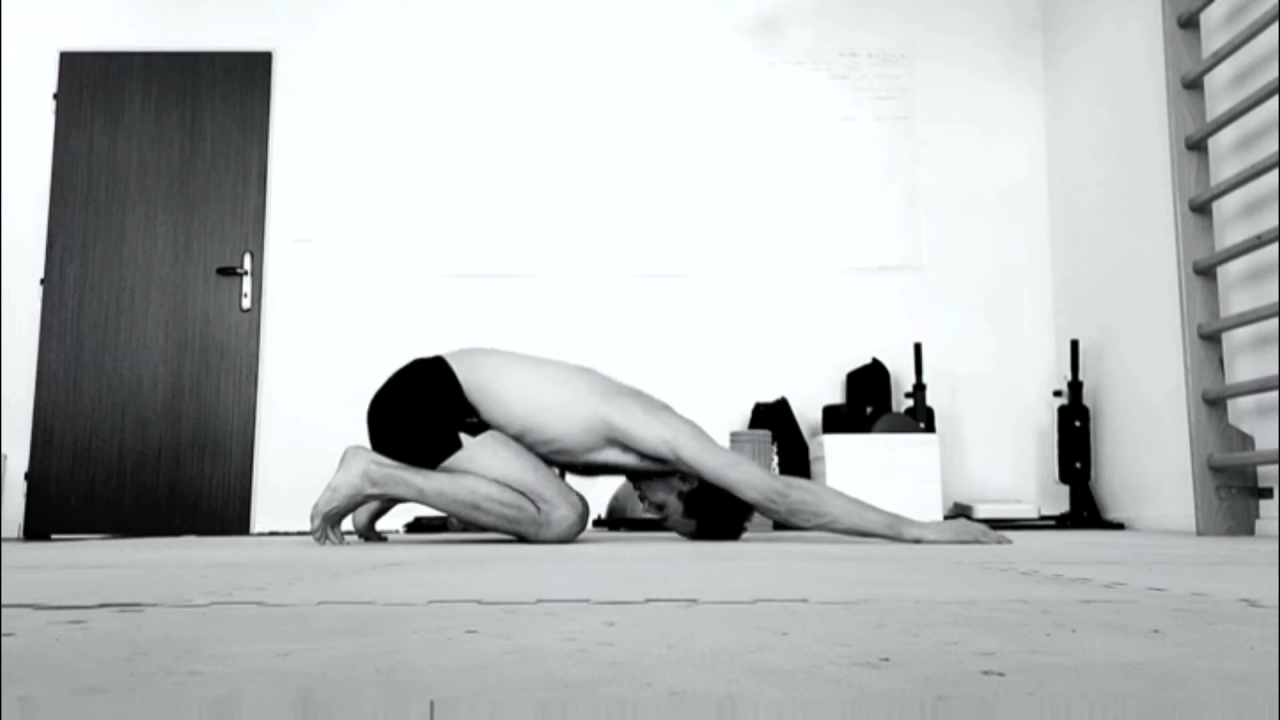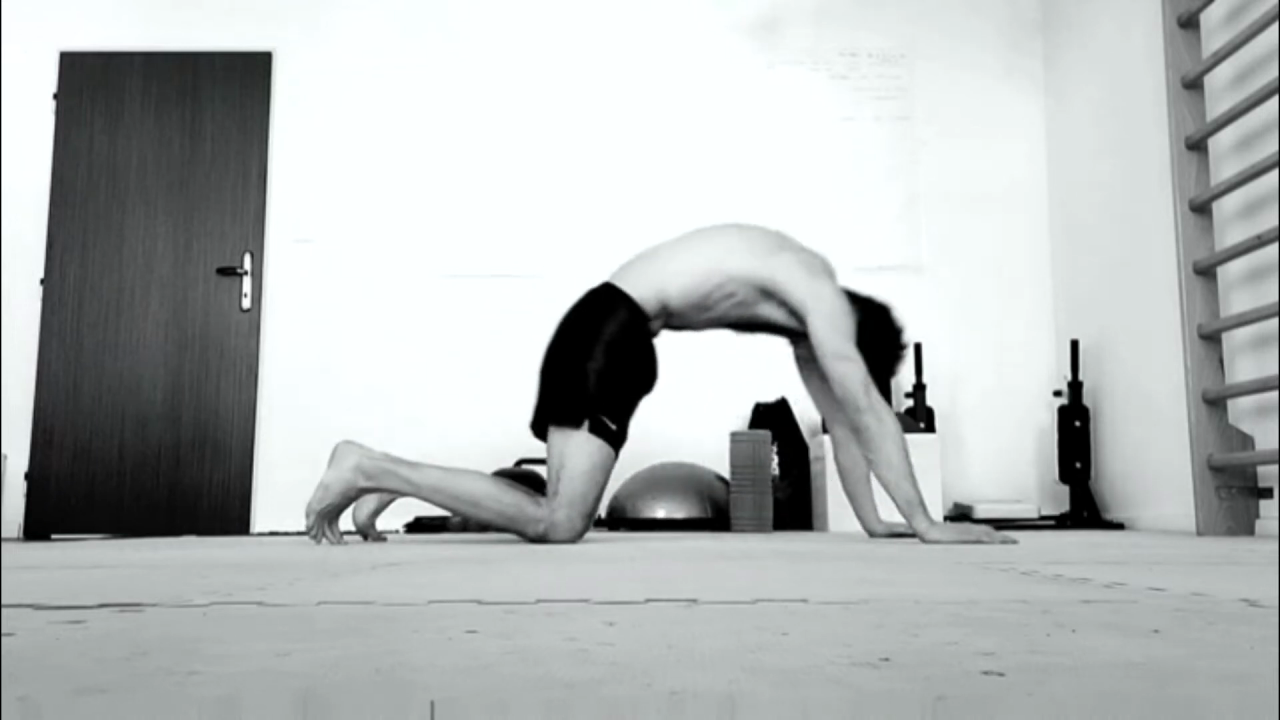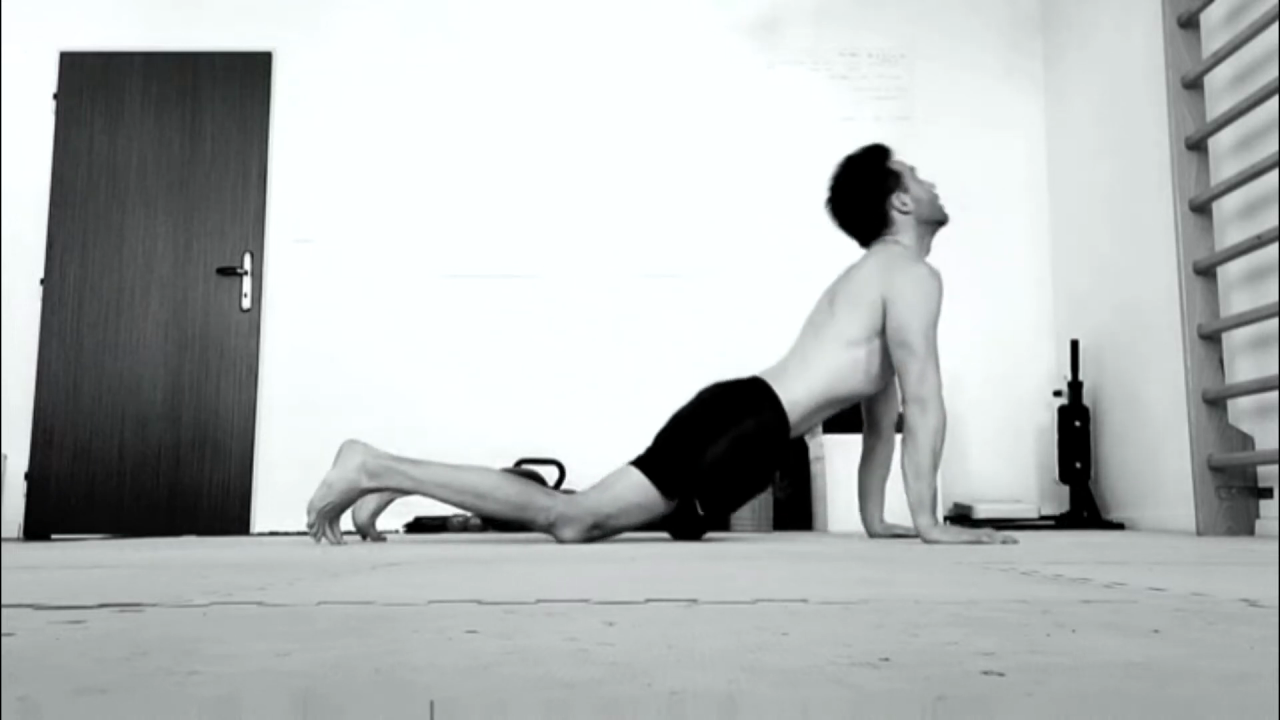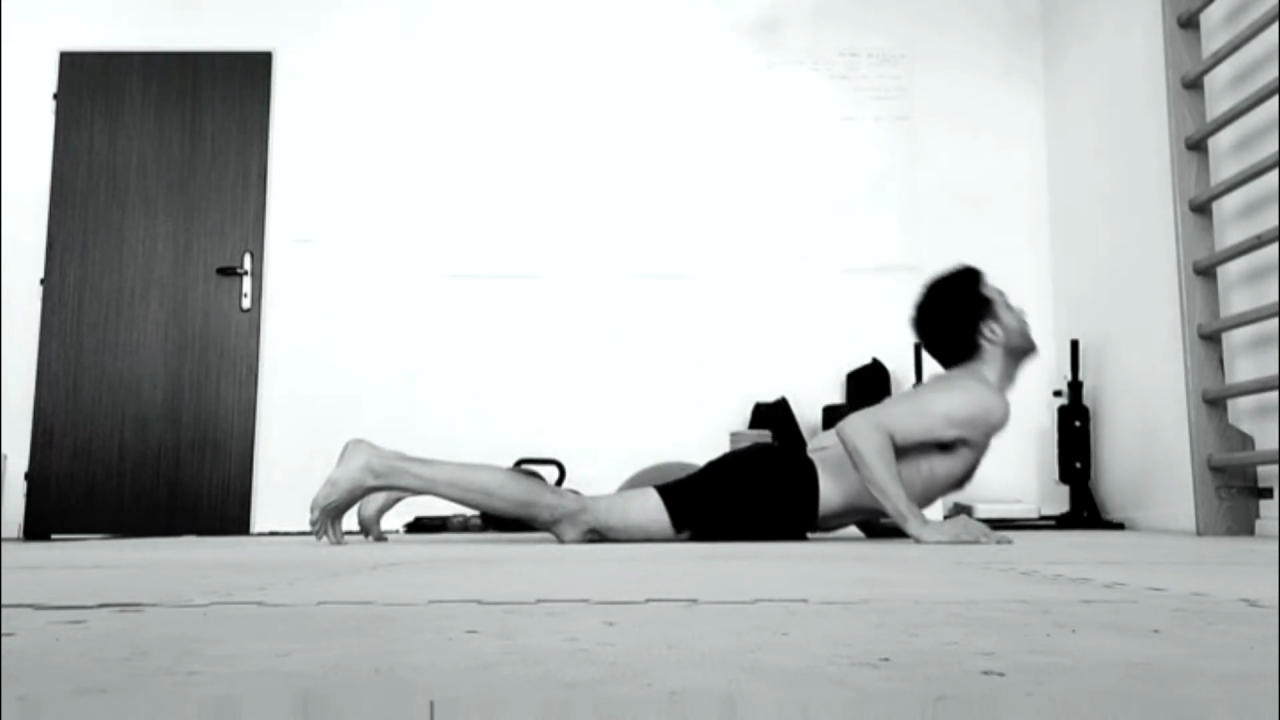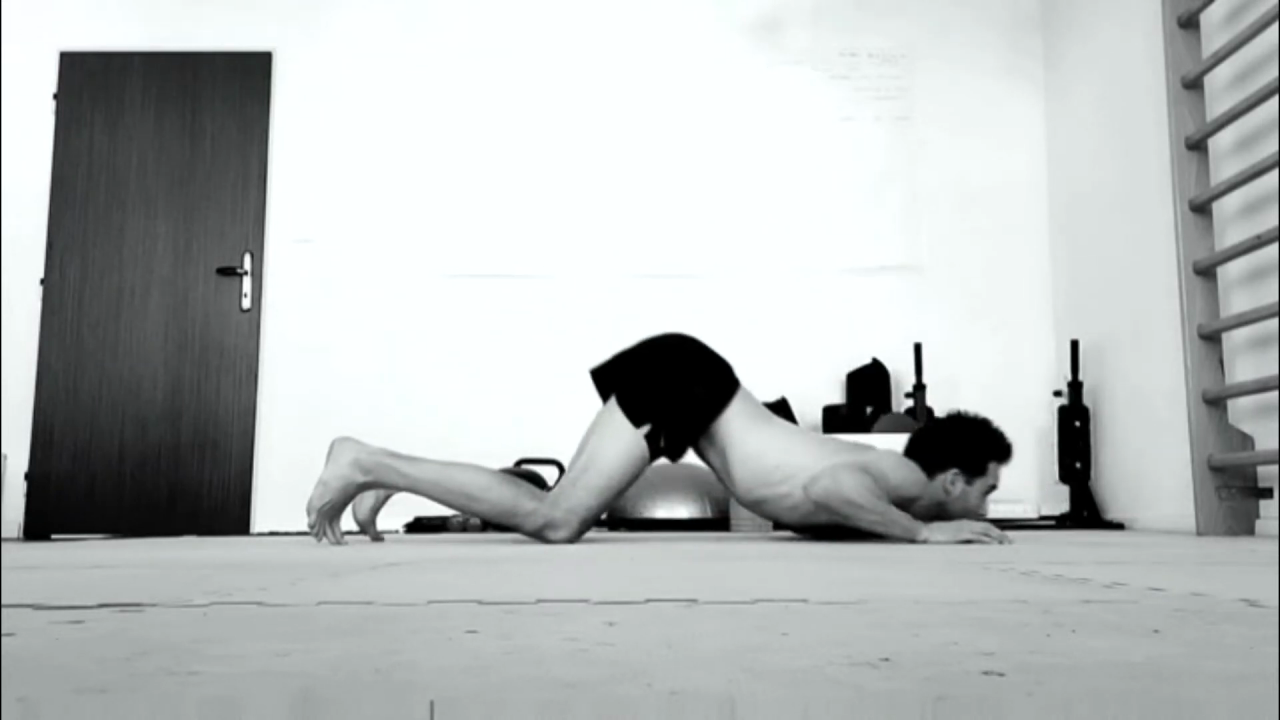
dt=1s
person 1, frame 1
left shoulder: (645, 431)
right shoulder: (662, 438)
left elbow: (777, 493)
right elbow: (780, 495)
left wrist: (902, 528)
right wrist: (913, 529)
left hip: (439, 394)
right hip: (423, 399)
left knee: (546, 508)
right knee: (559, 517)
left ankle: (391, 483)
right ankle: (377, 476)
person 1, frame 2
left shoulder: (802, 304)
right shoulder: (818, 294)
left elbow: (839, 419)
right elbow: (868, 412)
left wrist: (872, 521)
right wrist: (922, 521)
left hip: (613, 333)
right hip: (610, 331)
left knee: (556, 512)
right knee: (558, 524)
left ankle: (382, 476)
right ankle: (370, 470)
person 1, frame 3
left shoulder: (873, 272)
right shoulder: (913, 275)
left elbow: (878, 404)
right elbow: (923, 403)
left wrist: (875, 519)
right wrist: (928, 522)
left hip: (740, 415)
right hip: (749, 426)
left knee: (569, 510)
right knee: (570, 519)
left ankle: (388, 474)
right ankle: (378, 469)
person 1, frame 4
left shoulder: (948, 391)
right shoulder: (984, 403)
right elbow: (859, 430)
left wrist: (889, 519)
right wrist: (916, 526)
left hip: (767, 478)
right hip: (765, 491)
left knee: (577, 515)
right knee: (575, 521)
left ankle: (393, 479)
right ankle: (381, 470)
person 1, frame 5
left shoulder: (880, 470)
right shoulder: (900, 479)
right elbow: (827, 486)
left wrist: (918, 525)
right wrist: (923, 533)
left hip: (681, 378)
right hip: (678, 377)
left knee: (556, 513)
right knee: (556, 523)
left ankle: (380, 471)
right ankle: (368, 465)
